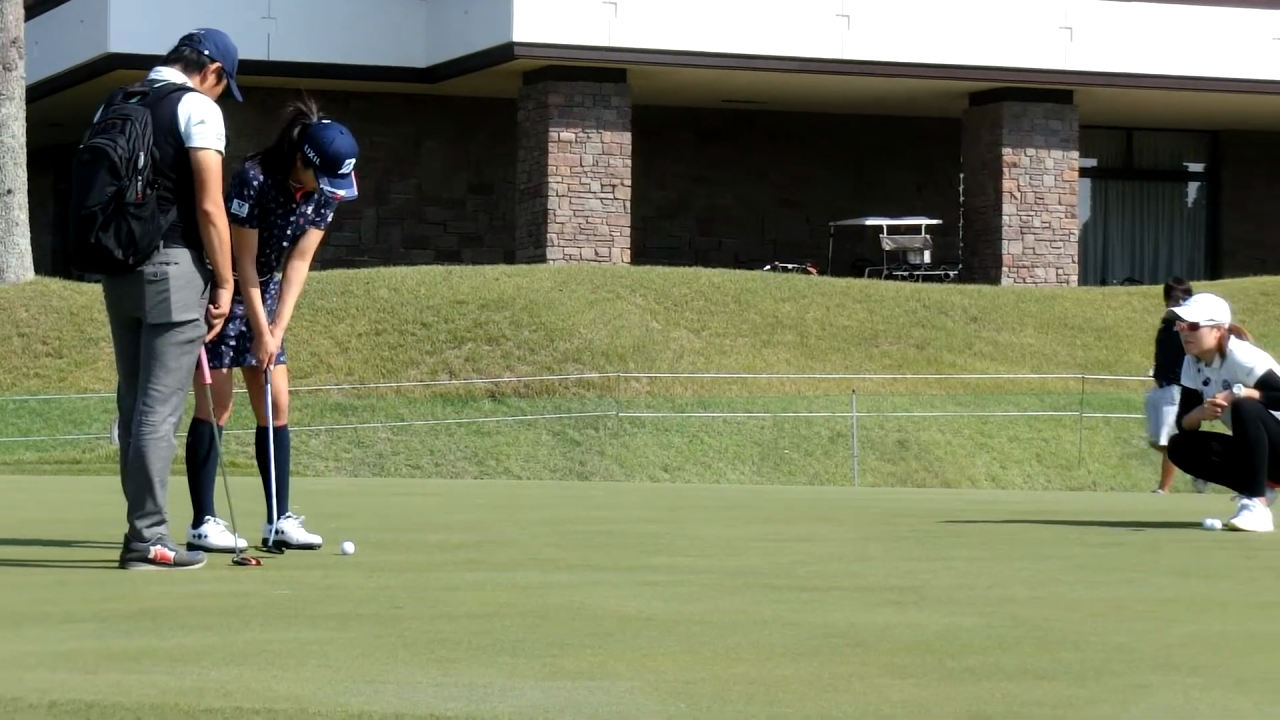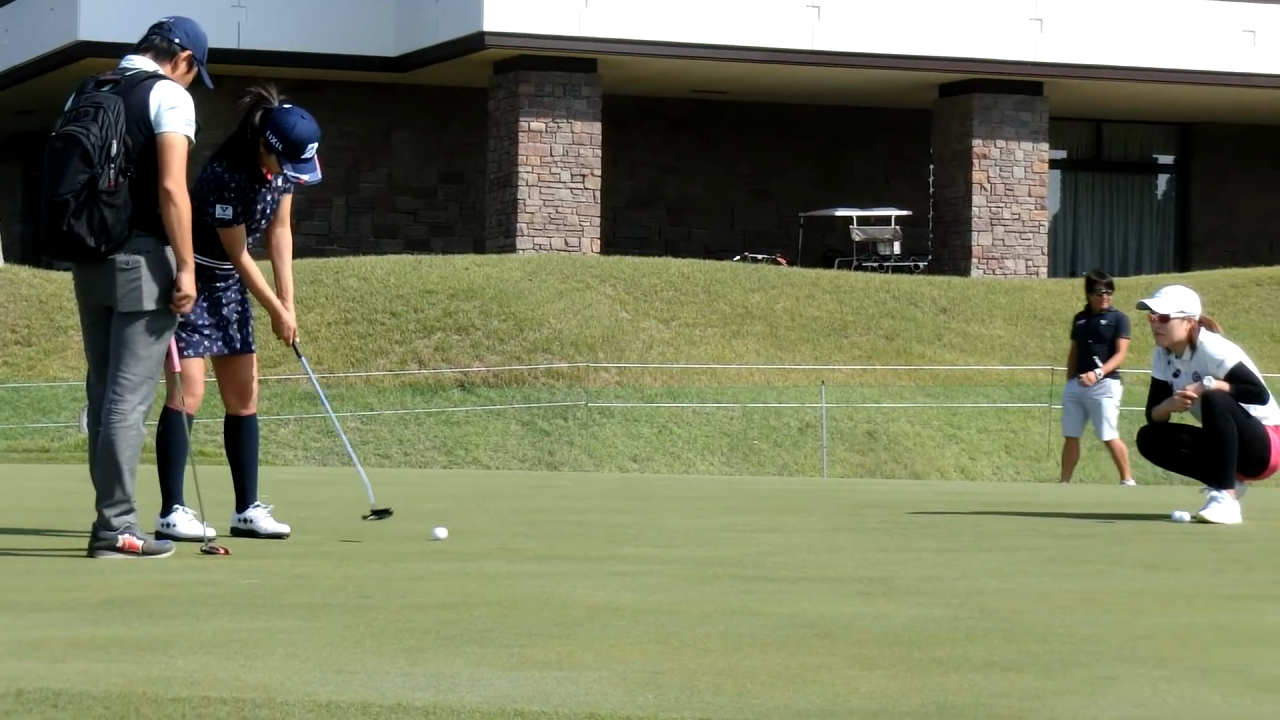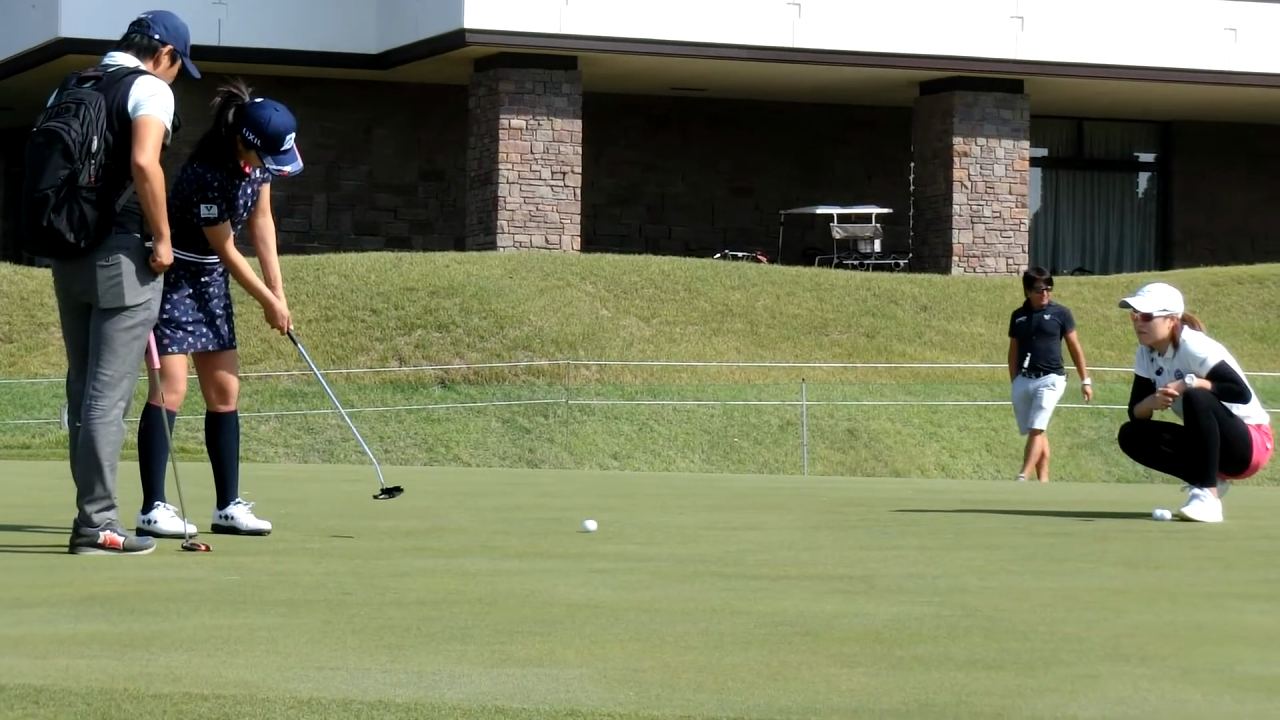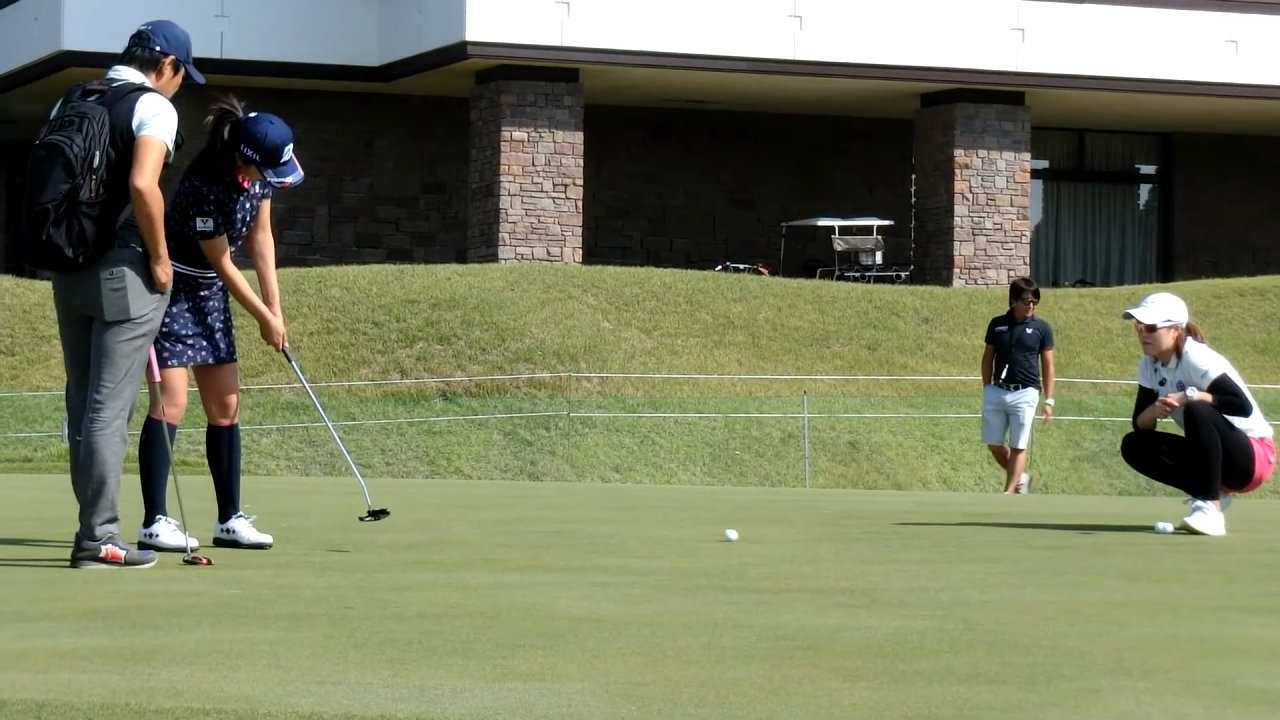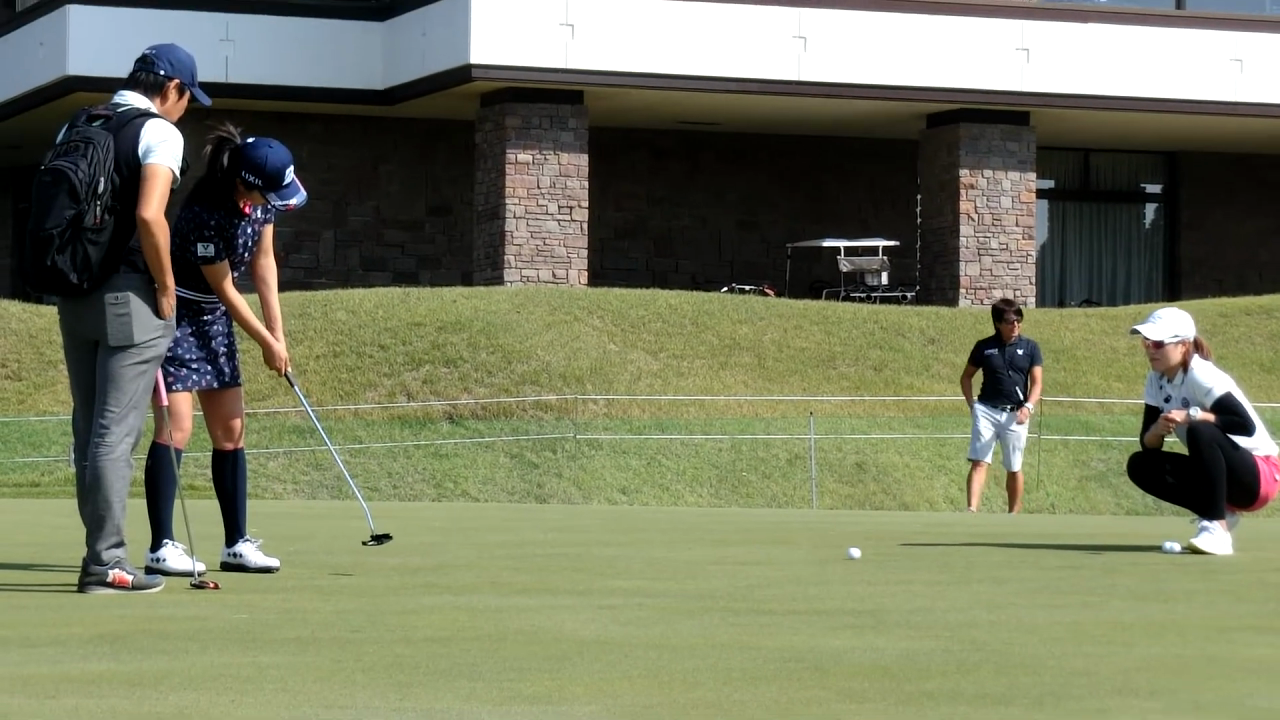
dt=0.4s
person 1, frame 1
right shoulder: (198, 107)
right elbow: (209, 207)
right wrist: (225, 284)
left hip: (119, 268)
right hip: (172, 266)
left knee: (134, 404)
right knee: (159, 408)
left ankle: (144, 527)
right ankle: (148, 539)
person 1, frame 2
right shoulder: (169, 94)
right elbow: (171, 185)
right wrist: (186, 268)
left hip: (88, 256)
right hip: (140, 257)
left knee: (103, 392)
right knee: (129, 397)
left ankle: (111, 517)
right ankle: (116, 527)
person 1, frame 3
right shoulder: (149, 88)
right elbow: (143, 162)
right wrist: (162, 238)
left hip: (68, 253)
right hip: (120, 252)
left knee: (83, 389)
right knee: (108, 394)
left ankle: (93, 512)
right ankle: (97, 524)
person 1, frame 4
left shoulder: (71, 102)
right shoulder: (154, 105)
right elbow: (141, 184)
right wrist: (160, 258)
left hip: (69, 268)
right hip: (122, 268)
left knee: (83, 403)
right knee: (109, 408)
left ankle: (95, 526)
right ankle: (99, 538)
person 1, frame 5
right shoulder: (159, 131)
right elbow: (148, 216)
right wrist: (166, 288)
left hip: (75, 293)
right hip: (127, 295)
left knee: (89, 428)
right knee: (115, 431)
left ankle: (102, 551)
right ankle: (106, 563)
person 2, frame 1
left shoulder: (324, 193)
right shoulder: (253, 178)
left elbow: (298, 262)
right elbow: (244, 261)
left wrist: (278, 329)
right wrist: (263, 330)
left hip: (263, 291)
left knee: (276, 406)
right knee: (216, 403)
left ankle: (279, 519)
right ankle: (203, 522)
person 2, frame 2
left shoulder: (282, 167)
right shoulder: (224, 175)
left elbow: (279, 231)
right elbow: (239, 254)
left wrist: (288, 300)
right wrist: (276, 311)
left hip: (230, 284)
right hip: (191, 280)
left knee: (244, 396)
right knee: (188, 393)
left ankle: (247, 509)
right ankle: (172, 512)
person 2, frame 3
left shoulder: (259, 158)
right shoulder: (206, 173)
left elbow: (261, 220)
right elbow: (227, 249)
left wrist: (278, 288)
right wrist: (268, 301)
left hip: (212, 278)
right hip: (174, 275)
left knee: (225, 392)
right knee: (171, 389)
left ankle: (229, 505)
right ankle: (153, 508)
person 2, frame 4
left shoulder: (260, 173)
right shoulder: (204, 186)
left elbow: (261, 236)
right elbow: (223, 263)
left wrist: (275, 306)
right wrist: (265, 318)
left hip: (211, 293)
right hip: (174, 289)
left knee: (225, 406)
right knee: (171, 403)
left ankle: (230, 519)
right ankle: (154, 522)
person 2, frame 5
left shoulder: (262, 198)
right shoulder: (205, 212)
left elbow: (263, 260)
right elbow: (225, 288)
left wrist: (278, 331)
right wrist: (266, 343)
left hip: (214, 317)
right hip: (176, 314)
left knee: (230, 430)
right knee: (177, 426)
left ankle: (237, 543)
right ankle: (162, 546)
person 3, frame 1
left shoulder: (1242, 357)
right shoulder: (1191, 364)
right elbow: (1183, 424)
left wrist: (1237, 392)
right wrist: (1199, 413)
right hip: (1255, 453)
left knee: (1245, 408)
right knee: (1180, 446)
left ankle: (1256, 505)
right ankle: (1258, 491)
person 3, frame 2
left shoulder: (1213, 349)
right shoulder: (1162, 356)
left elbow: (1260, 394)
right elbow: (1153, 416)
left wrist: (1207, 384)
right wrist: (1169, 404)
right hip: (1227, 446)
left knee: (1215, 400)
right knee: (1149, 438)
left ankle: (1226, 498)
right ankle: (1229, 483)
person 3, frame 3
left shoulder: (1195, 347)
right shoulder: (1145, 353)
left elbow: (1242, 393)
right elbow: (1135, 413)
left wrist: (1188, 382)
right wrist: (1151, 402)
right hip: (1209, 444)
left knee: (1197, 397)
right knee: (1131, 435)
left ankle: (1208, 496)
right ankle: (1209, 482)
person 3, frame 4
left shoulder: (1197, 358)
right shoulder: (1150, 363)
left elbow: (1243, 406)
right elbow: (1139, 424)
left wrist: (1189, 395)
right wrist: (1152, 411)
right hip: (1214, 456)
left knee: (1198, 411)
right knee: (1134, 445)
left ankle: (1210, 509)
right ankle: (1212, 495)
person 3, frame 5
left shoulder: (1201, 376)
right shoulder: (1156, 380)
left elbow: (1246, 425)
right elbow: (1148, 445)
left wrist: (1191, 415)
right wrist: (1157, 429)
right hip: (1219, 474)
left knee: (1200, 431)
right knee: (1140, 465)
left ankle: (1217, 529)
right ankle: (1219, 514)
person 4, frame 1
right shoulder: (1166, 322)
left hip: (1176, 390)
right hip: (1159, 389)
left knee: (1165, 442)
right knee: (1156, 440)
left ankle: (1163, 491)
person 4, frame 2
left shoulder: (1118, 319)
right shoulder: (1079, 319)
left elbow: (1120, 354)
left wrist: (1097, 373)
right wrist: (1069, 382)
left hip: (1104, 385)
right hip: (1076, 385)
left knee: (1108, 436)
right knee: (1071, 437)
left ankle: (1128, 481)
right ankle: (1064, 484)
person 4, frame 3
left shoulder: (1061, 313)
right shoulder: (1018, 316)
left elbow: (1075, 348)
left wrist: (1085, 380)
right wrist: (1014, 381)
left hip: (1050, 380)
right hip: (1023, 381)
left knee: (1036, 429)
right knee: (1036, 432)
left ankle: (1023, 478)
right ankle: (1043, 482)
person 4, frame 4
left shoulder: (1042, 328)
right shoulder: (997, 324)
left elbow: (1048, 366)
right elbow: (987, 359)
left wrist: (1048, 400)
right wrist: (987, 388)
left hip: (1025, 394)
right hip: (996, 392)
left knee: (1018, 447)
right knee: (994, 444)
left ankle: (1009, 494)
right ankle: (1020, 477)
person 4, frame 5
left shoulder: (1030, 347)
right shoulder: (983, 347)
left elbow: (1036, 382)
right elbow: (966, 376)
left wrist: (1028, 406)
right wrist: (970, 402)
left hip: (1015, 415)
right hip: (986, 411)
left knee: (1014, 469)
right knee: (979, 463)
left ankle: (1014, 514)
right ankle: (972, 511)
